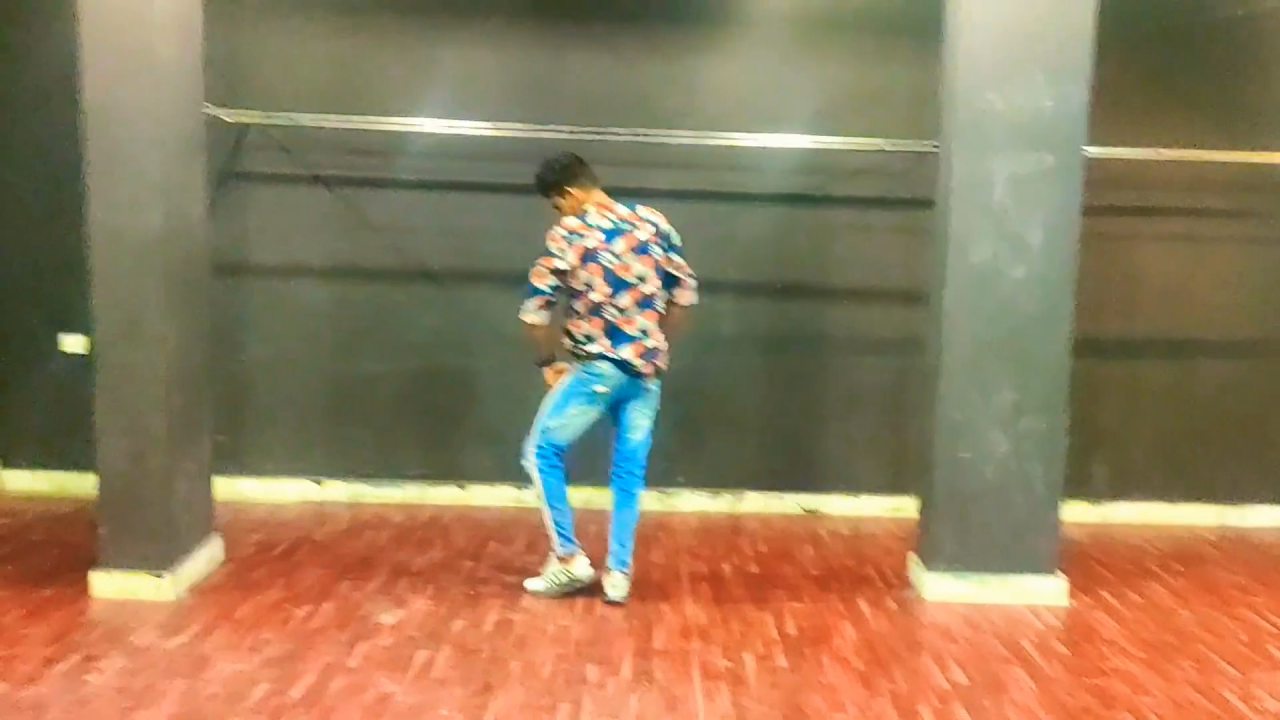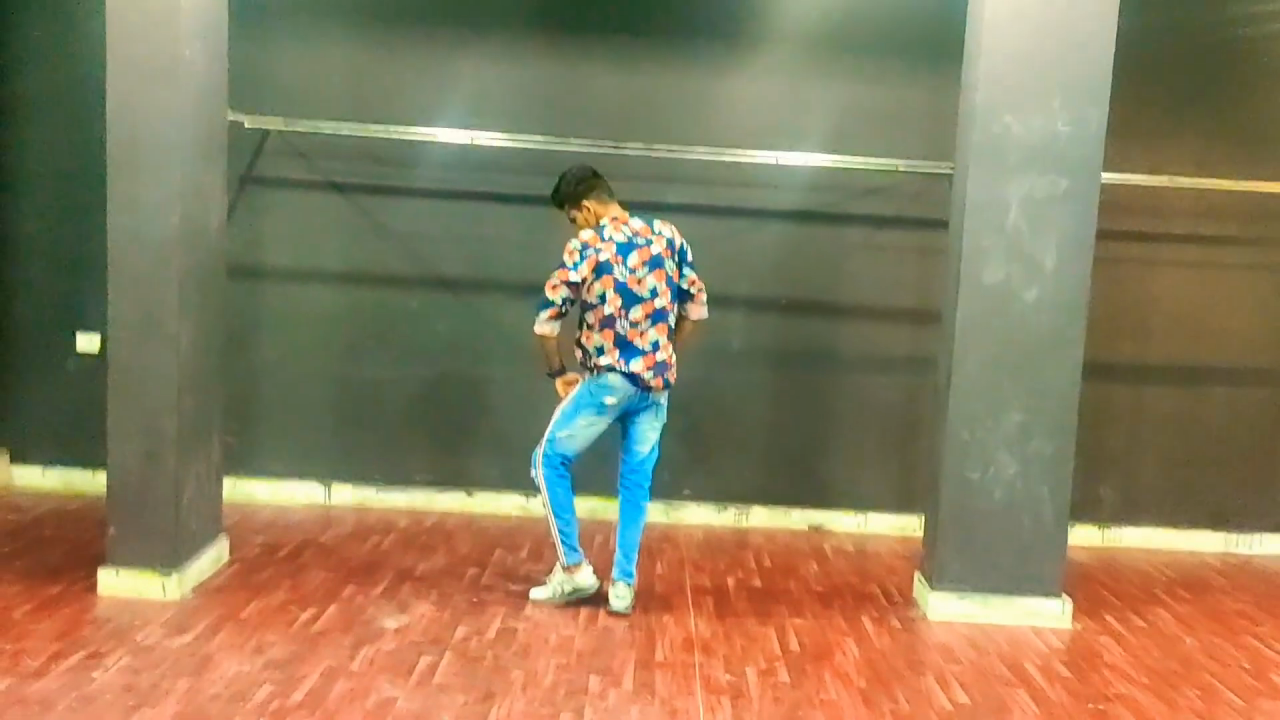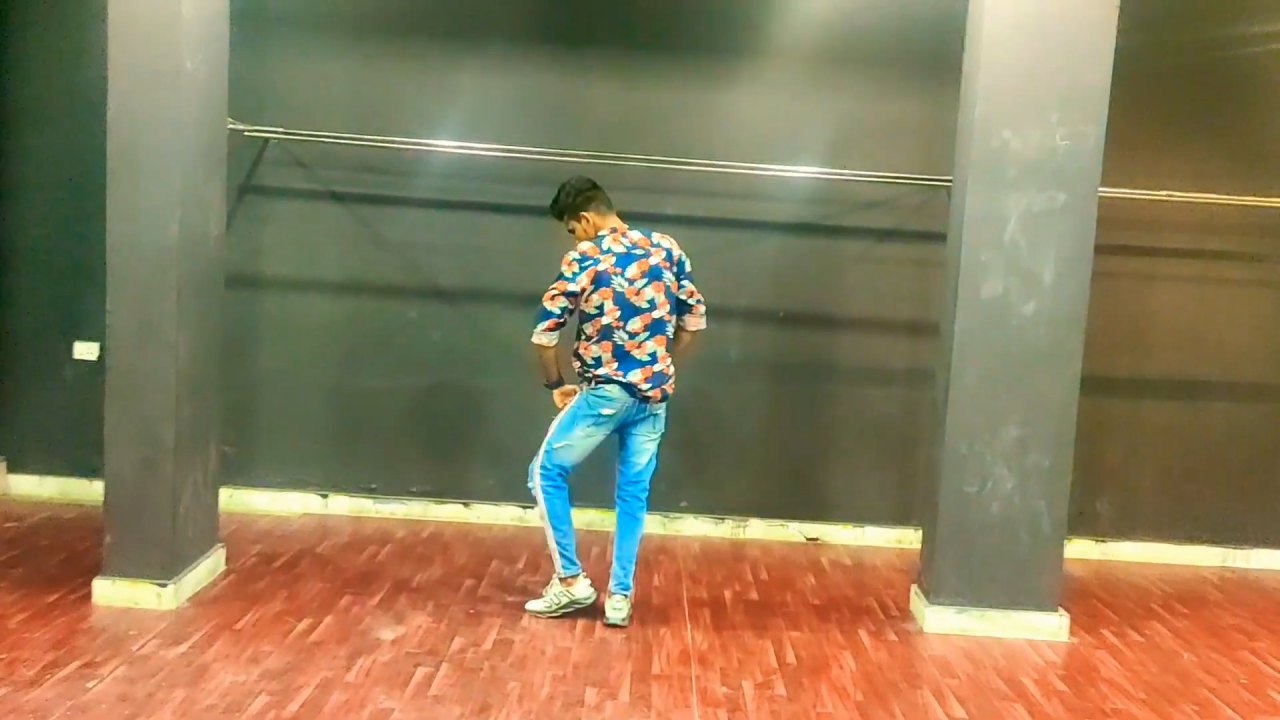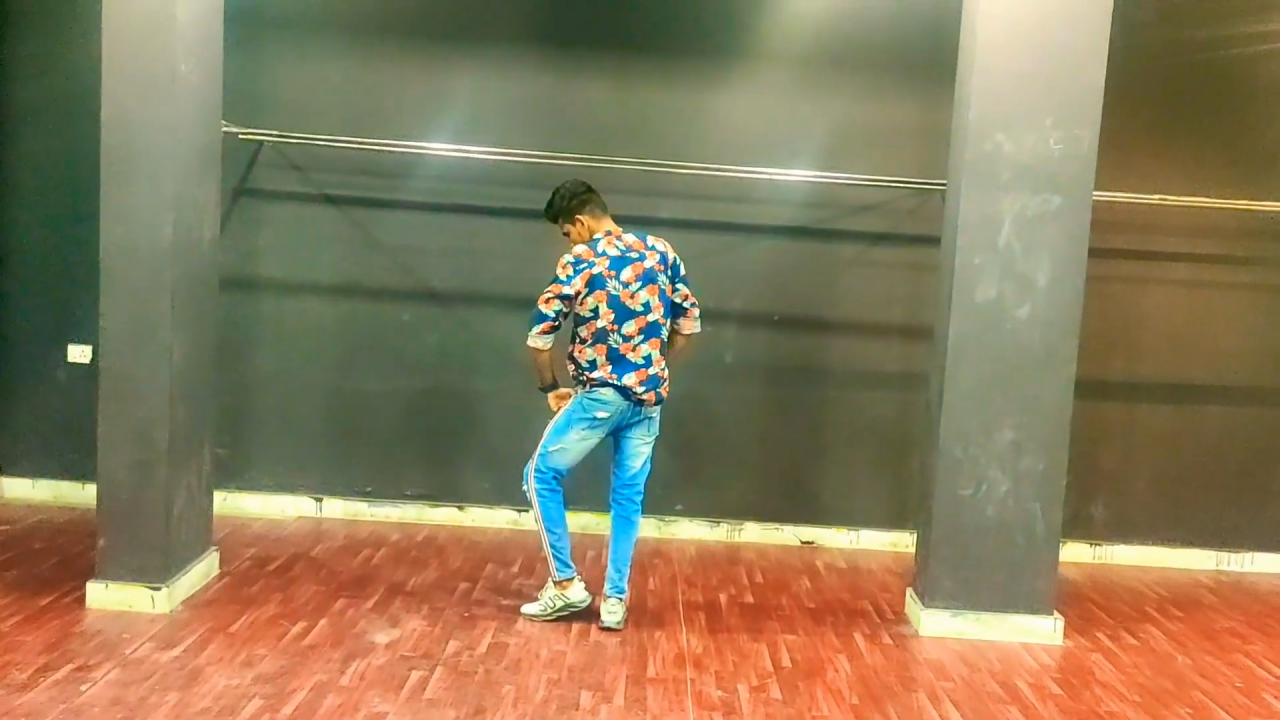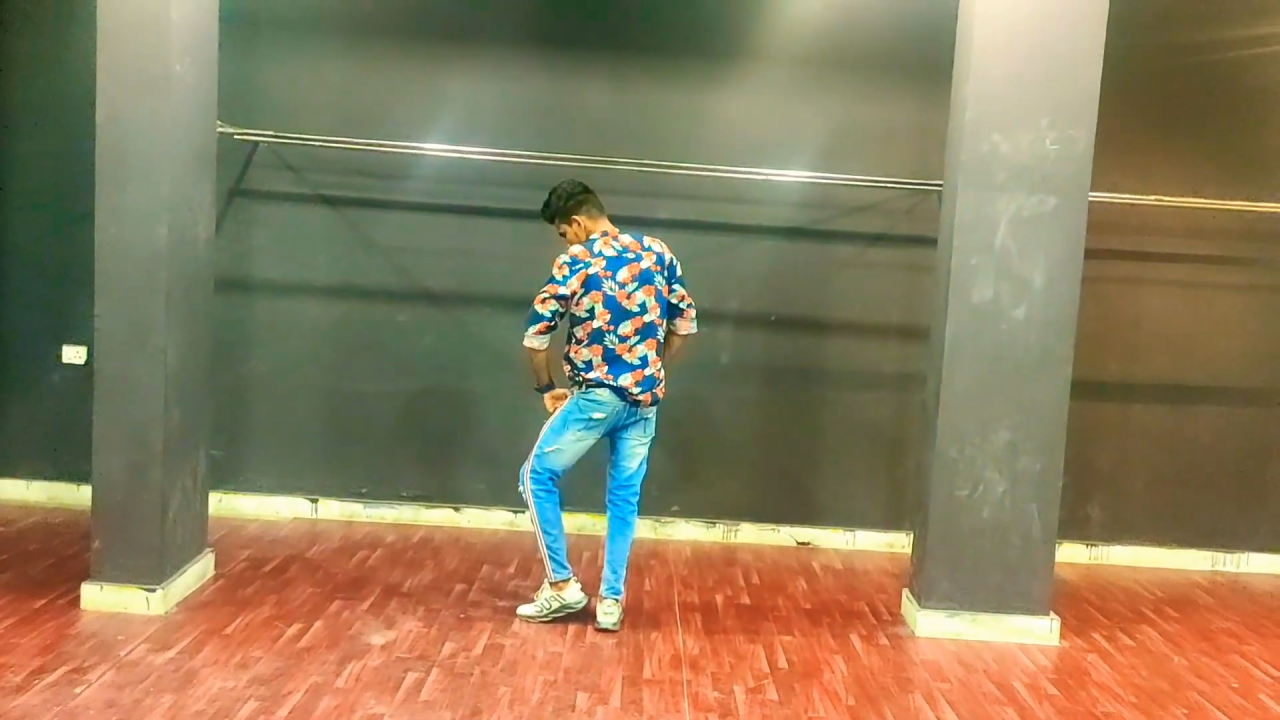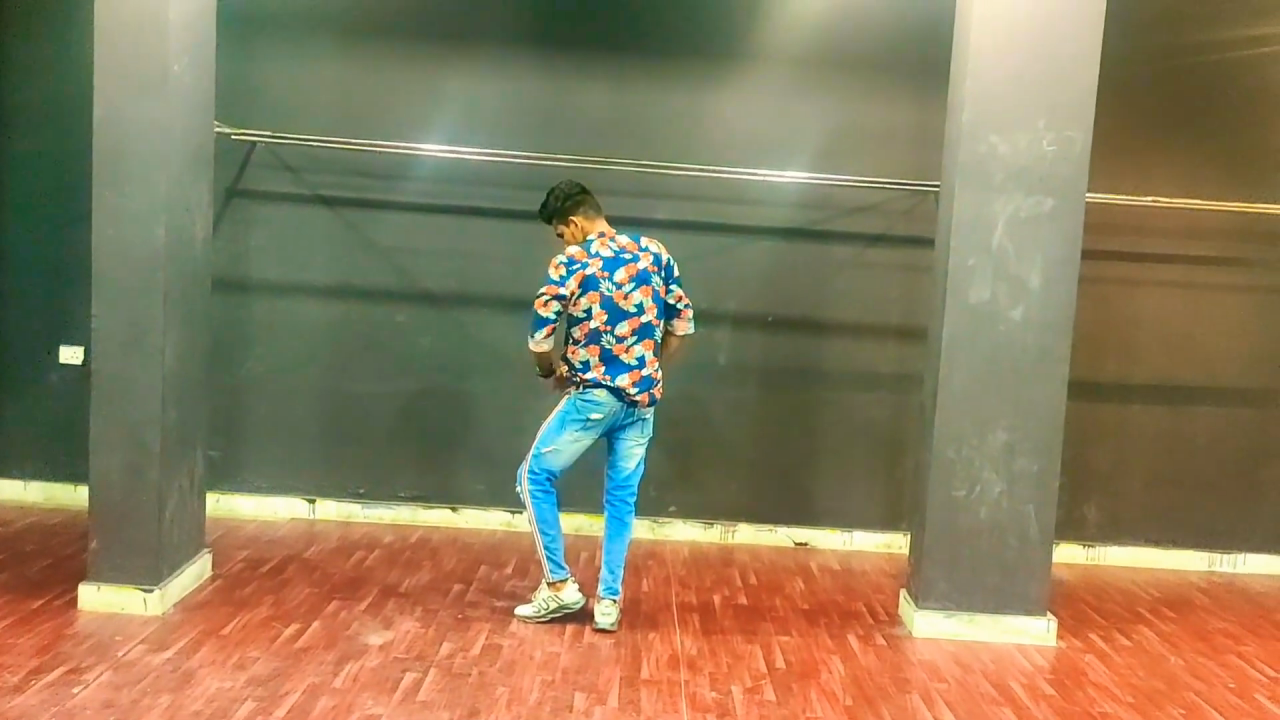
dt=0.3s
person 1, frame 1
left shoulder: (570, 233)
right shoulder: (652, 221)
left elbow: (534, 310)
right elbow: (685, 292)
left wrist: (548, 362)
left hip: (598, 369)
right hip: (647, 370)
left knee: (542, 451)
right knee: (629, 470)
left ankle: (570, 559)
right ankle: (619, 573)
person 1, frame 2
left shoulder: (585, 247)
right shoulder: (667, 236)
left elbow: (546, 321)
right elbow: (696, 307)
left wrist: (558, 373)
left hip: (608, 381)
right hip: (657, 383)
left knee: (549, 461)
right knee: (636, 482)
left ankle: (575, 569)
right ankle: (623, 584)
person 1, frame 3
left shoulder: (583, 258)
right shoulder: (666, 248)
left elbow: (544, 332)
right elbow: (694, 319)
left wrist: (555, 384)
left hip: (606, 393)
right hip: (654, 395)
left knee: (546, 472)
right knee: (633, 493)
left ankle: (571, 580)
right ankle: (620, 596)
person 1, frame 4
left shoulder: (578, 262)
right shoulder: (661, 251)
left elbow: (540, 335)
right elbow: (689, 322)
left wrist: (550, 388)
left hip: (600, 395)
right hip: (650, 397)
left knee: (541, 475)
right knee: (628, 497)
left ankle: (566, 584)
right ankle: (615, 599)
person 1, frame 5
left shoulder: (574, 262)
right shoulder: (657, 252)
left elbow: (536, 334)
right elbow: (685, 323)
left wrist: (546, 388)
left hip: (596, 396)
right hip: (645, 398)
left knee: (537, 476)
right knee: (624, 497)
left ankle: (562, 585)
right ankle: (611, 600)
person 1, frame 6
left shoulder: (571, 263)
right shoulder: (655, 253)
left elbow: (540, 339)
right elbow: (682, 323)
left wrist: (552, 374)
left hip: (593, 396)
right hip: (642, 399)
left knee: (535, 477)
right knee: (622, 498)
left ankle: (560, 585)
right ankle: (609, 600)
